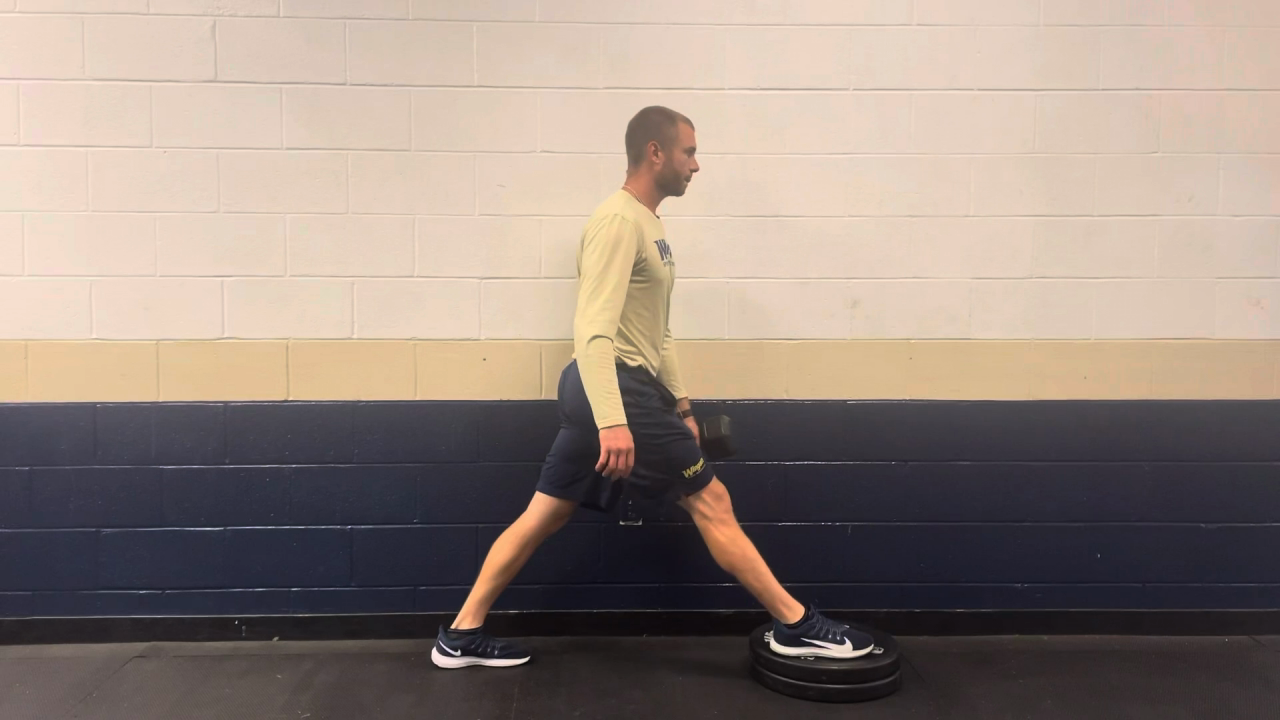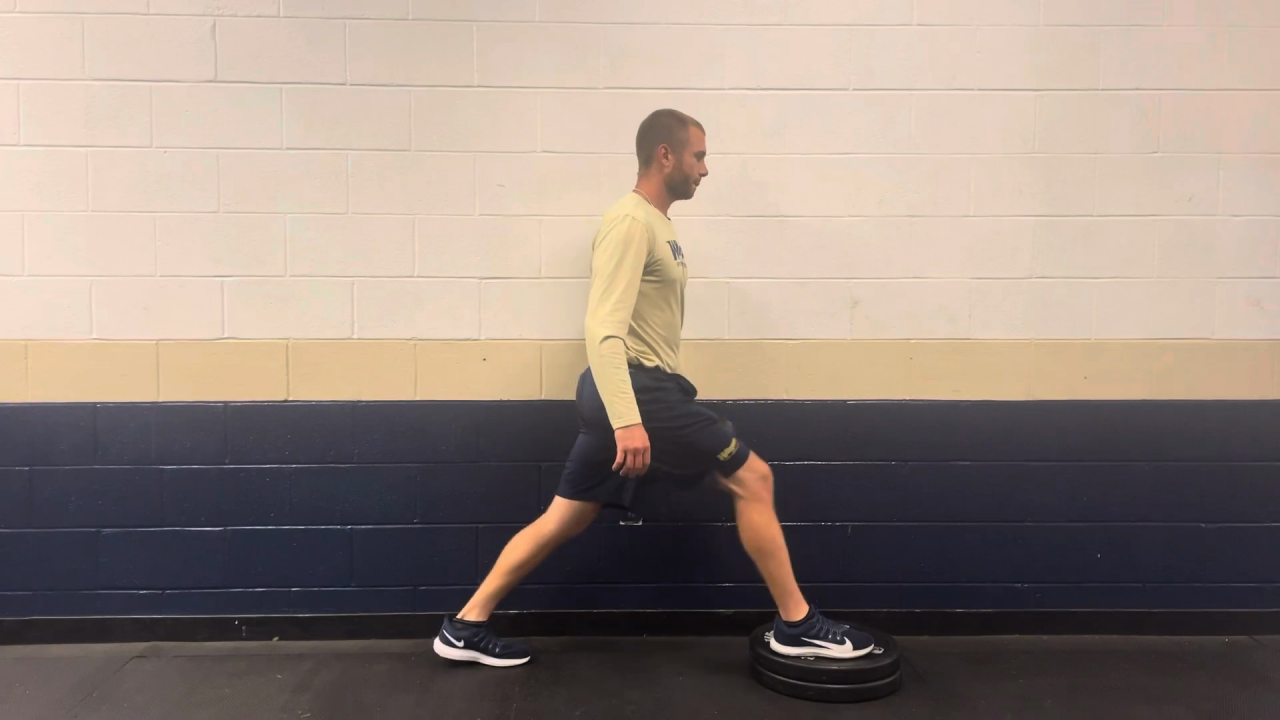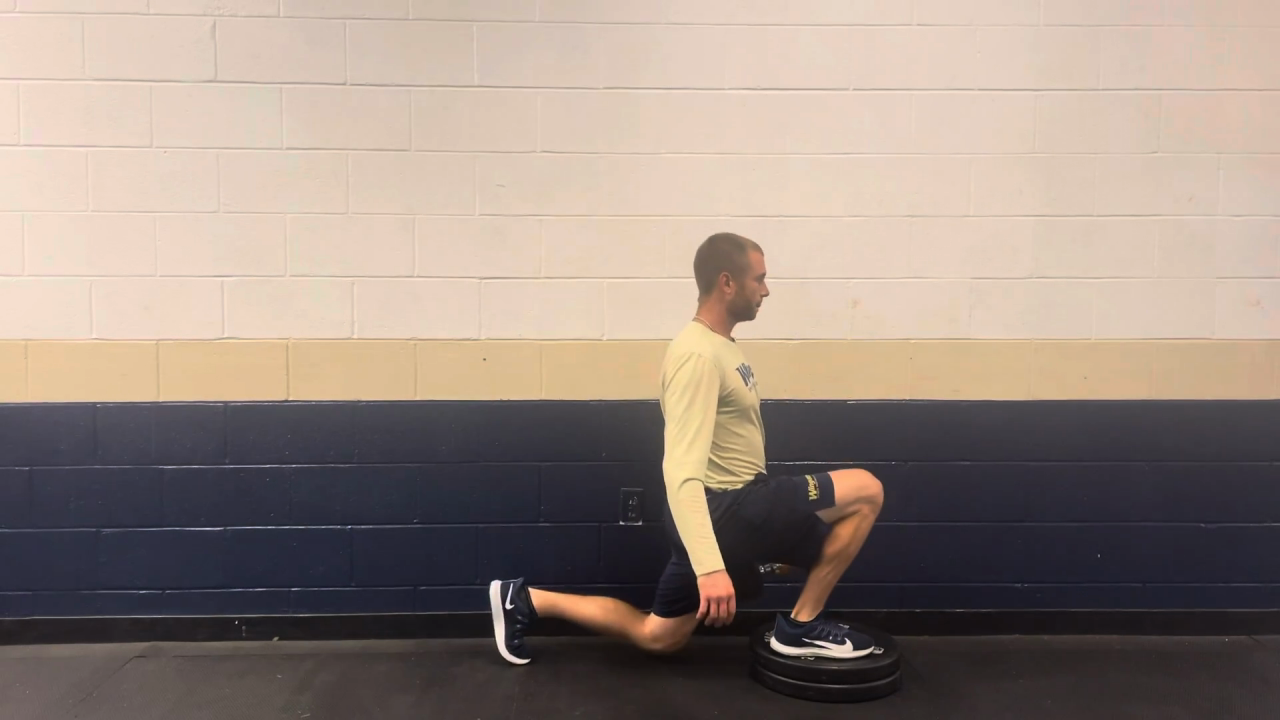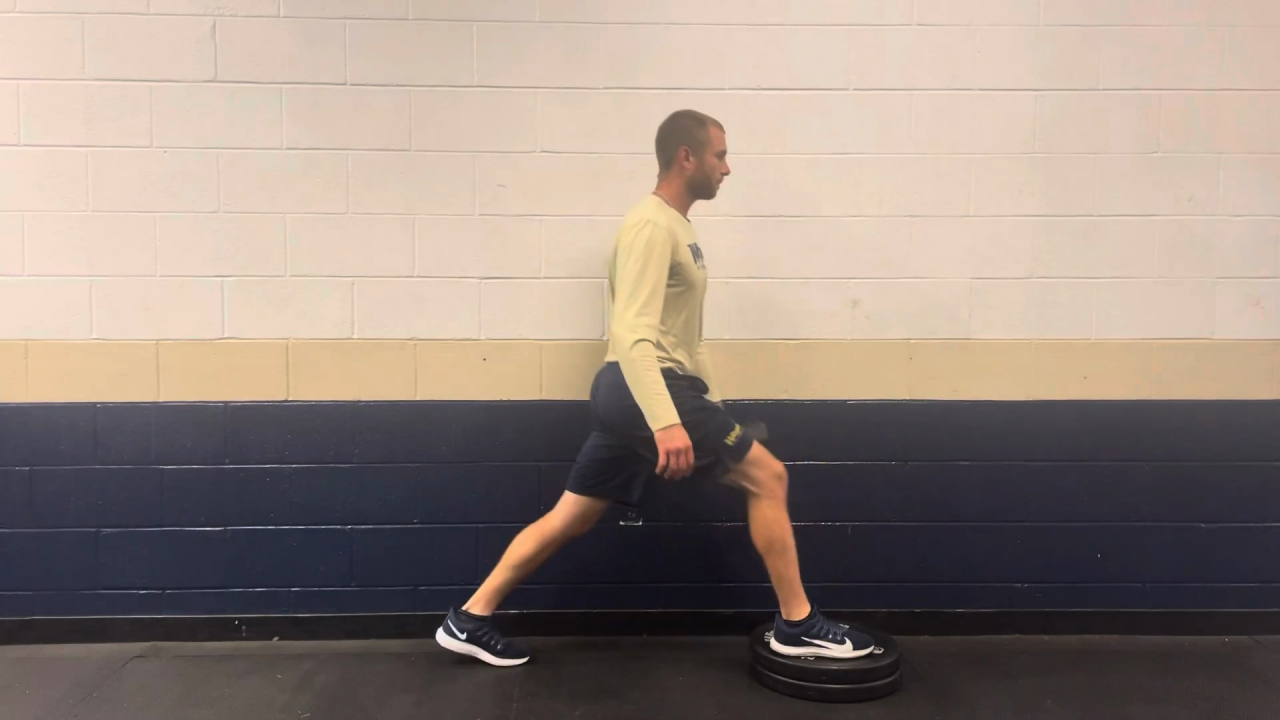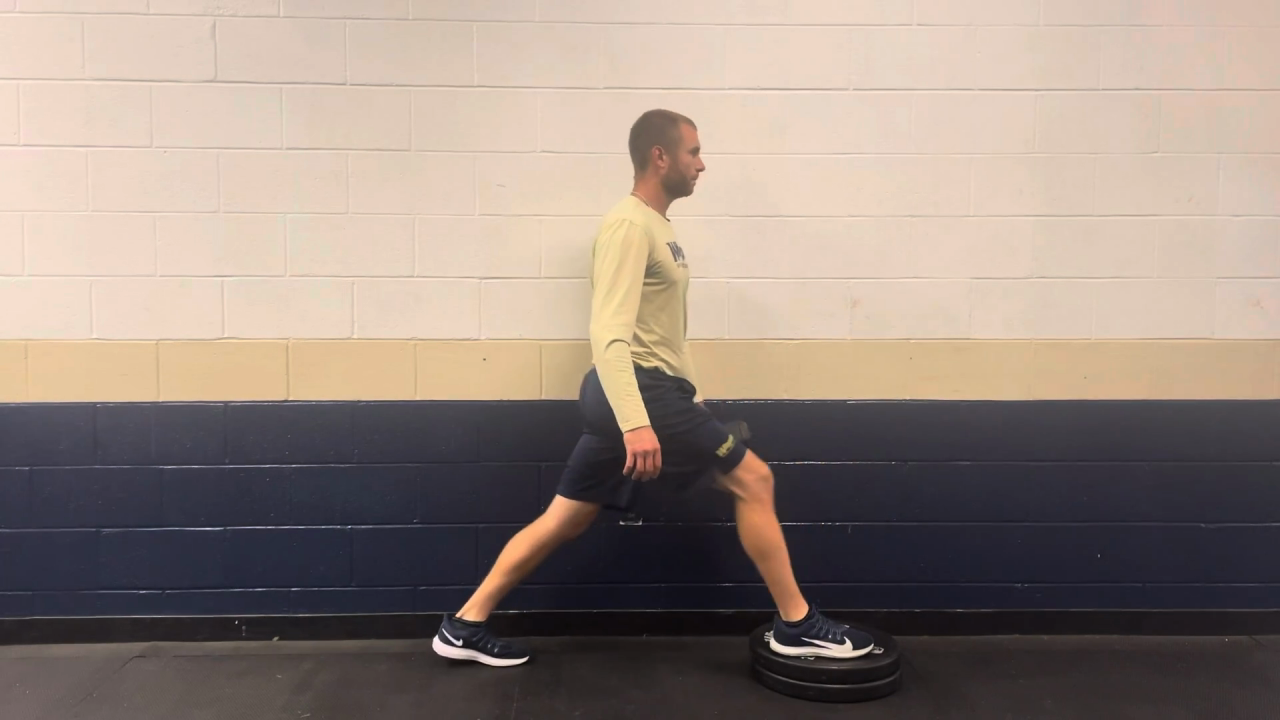
dt=1s
person 1, frame 1
left shoulder: (646, 223)
right shoulder: (619, 222)
left elbow: (654, 330)
right elbow: (593, 329)
left wrist: (680, 404)
right wrist: (613, 420)
left hip: (600, 391)
right hip: (617, 388)
left knee: (545, 513)
right knee: (711, 501)
left ankle: (462, 633)
right ankle: (796, 625)
person 1, frame 2
left shoulder: (652, 222)
right shoulder: (632, 221)
right elbow: (604, 330)
right wrist: (629, 420)
left hip: (626, 390)
right hip: (636, 389)
left knee: (564, 517)
right knee: (752, 479)
left ankle: (467, 625)
right ankle: (798, 624)
person 1, frame 3
left shoulder: (719, 345)
right shoulder: (698, 356)
right elbow: (682, 472)
left wrist: (769, 532)
right wrist: (709, 568)
left hip: (730, 504)
right hip: (726, 510)
left knee: (658, 636)
right knee: (866, 491)
left ankle: (523, 600)
right ankle: (802, 624)
person 1, frame 4
left shoulder: (674, 226)
right shoulder: (652, 225)
left elbow: (682, 332)
right elbow: (633, 334)
left wrist: (711, 404)
right wrist: (667, 421)
left hip: (626, 394)
right hip: (644, 392)
left knee: (570, 517)
right knee: (768, 477)
left ankle: (470, 618)
right ankle: (798, 624)
person 1, frame 5
left shoulder: (653, 226)
right shoulder: (630, 226)
right elbow: (610, 335)
left wrist: (694, 403)
right wrist: (637, 423)
left hip: (641, 390)
right hip: (640, 391)
left knee: (563, 519)
right knee: (753, 481)
left ankle: (466, 624)
right ankle: (798, 624)
